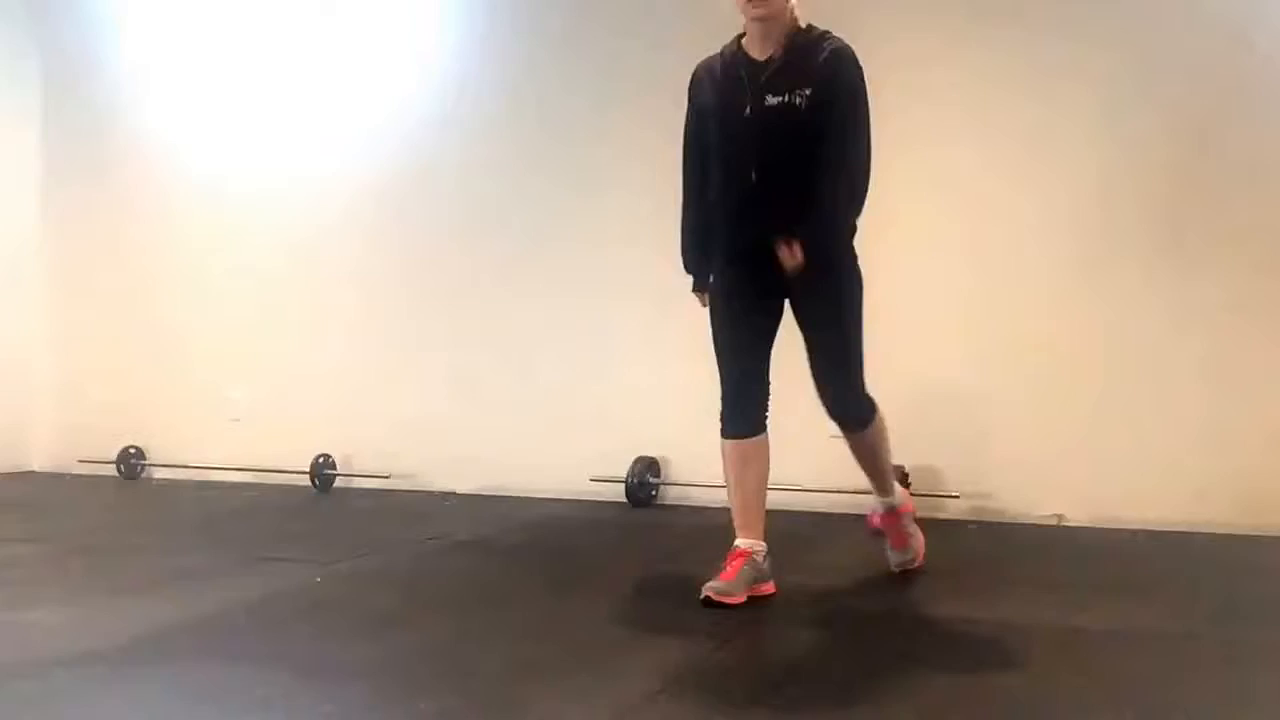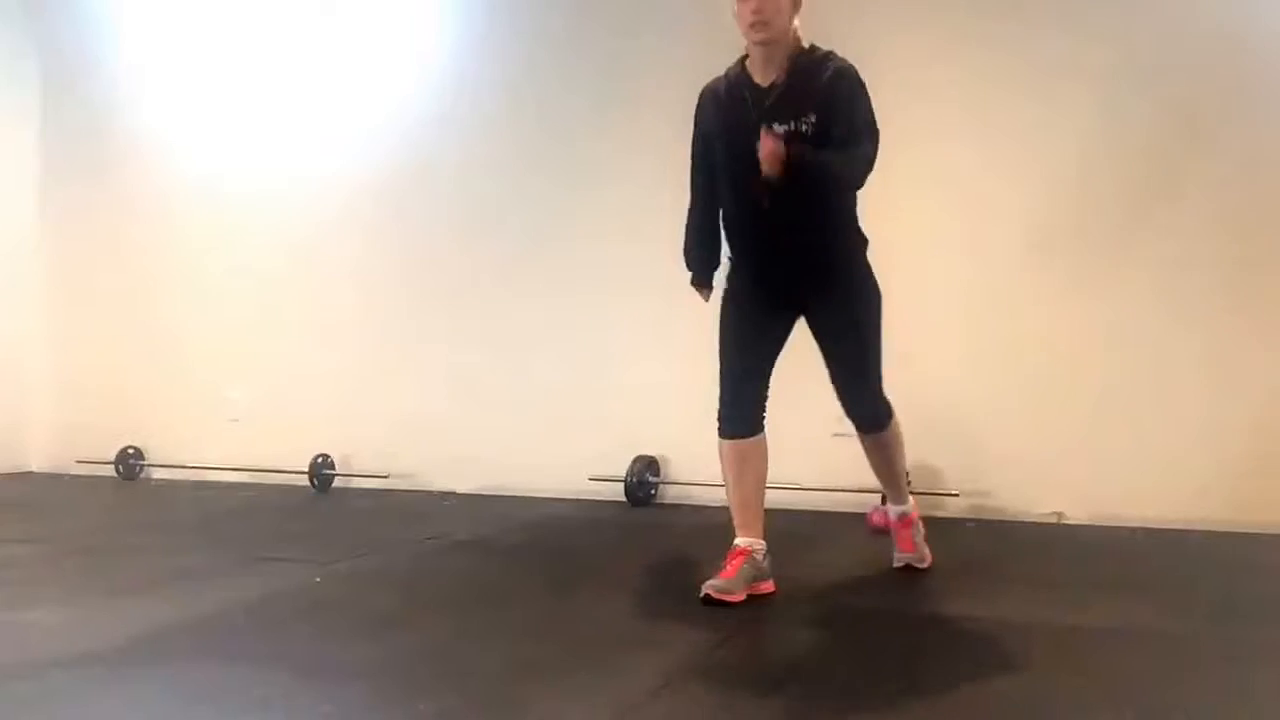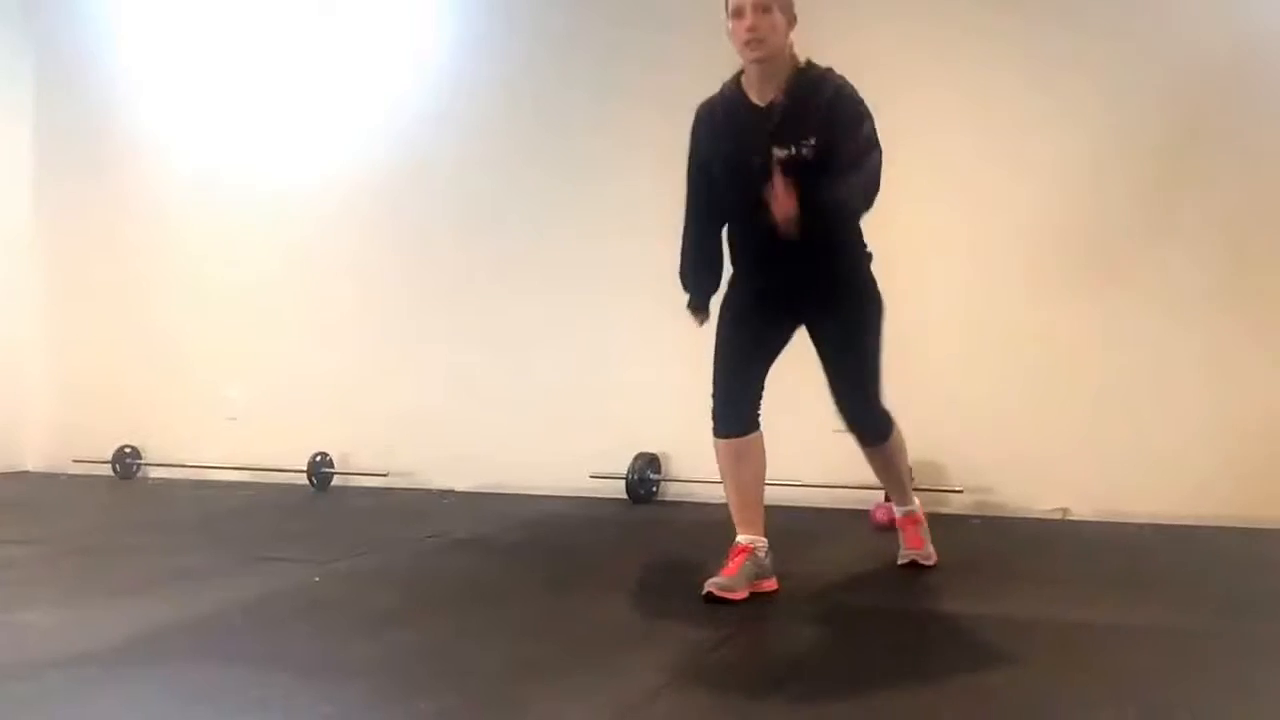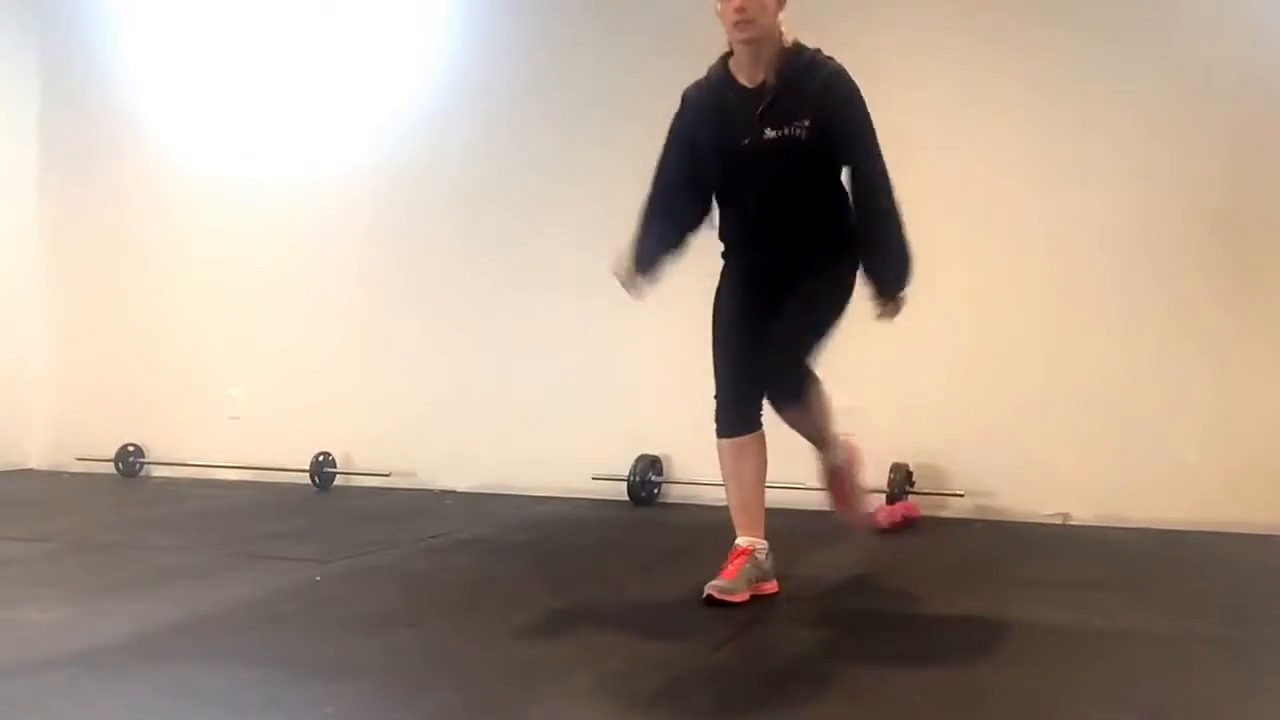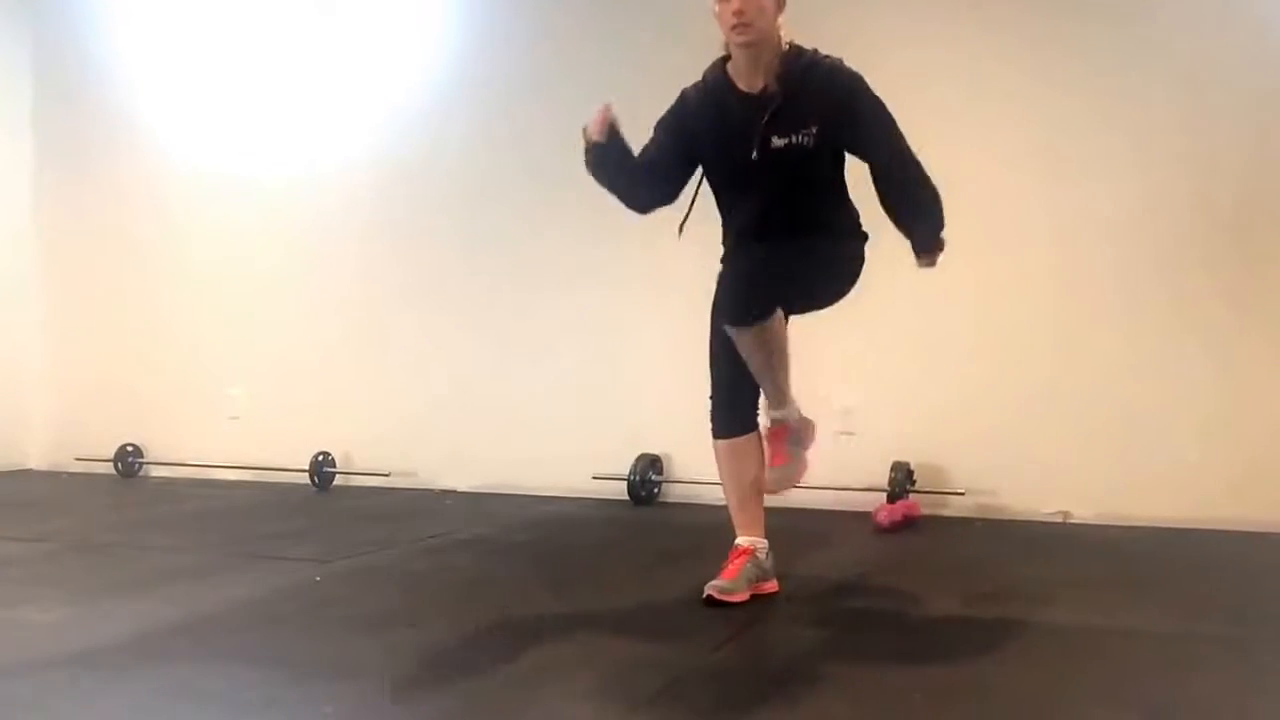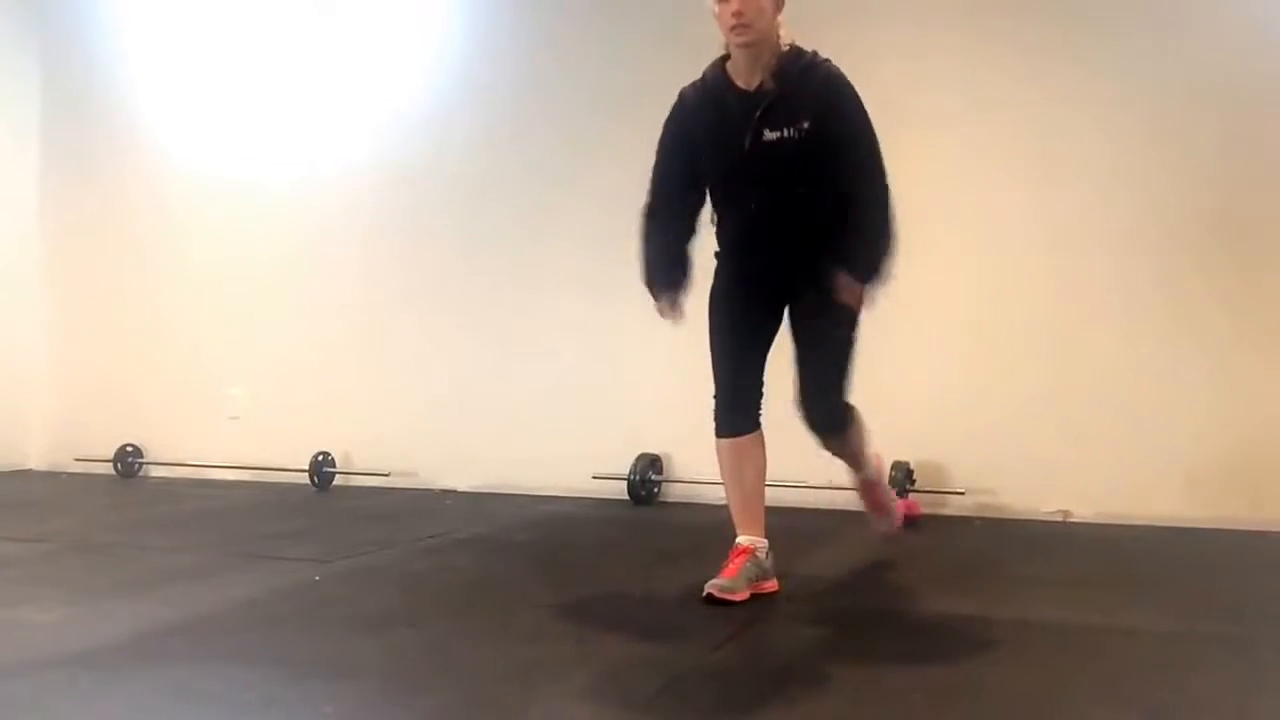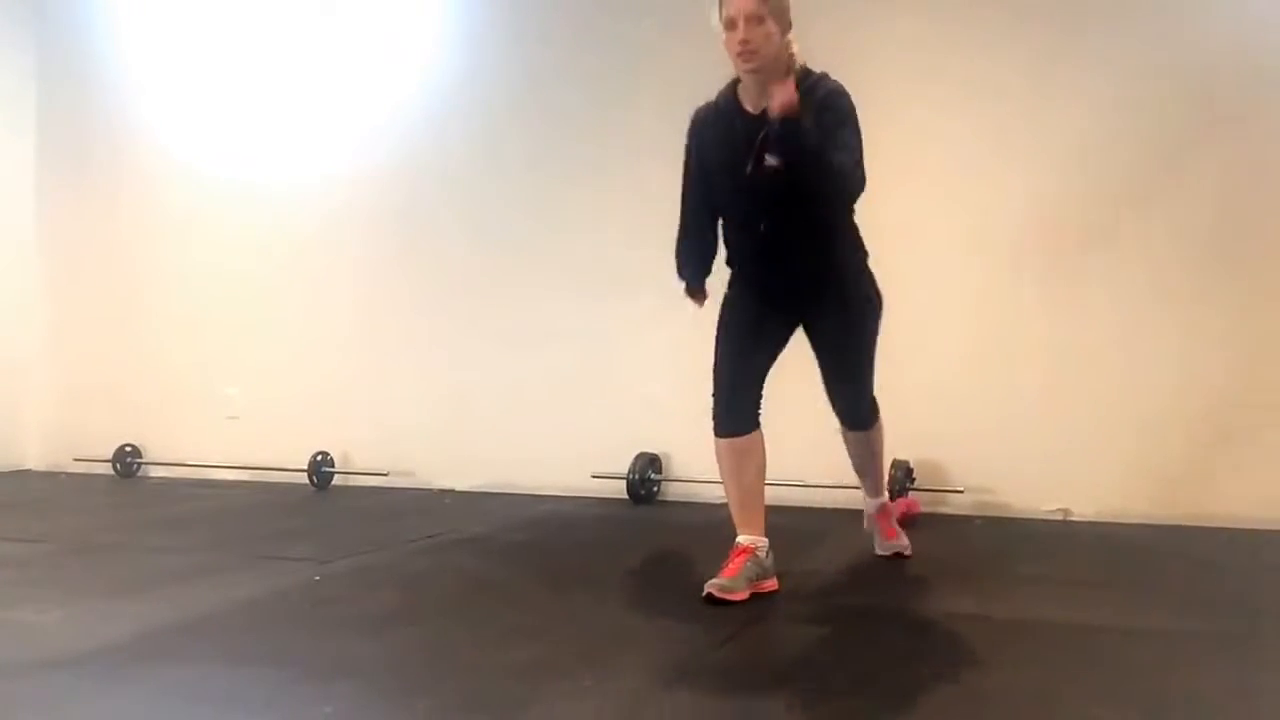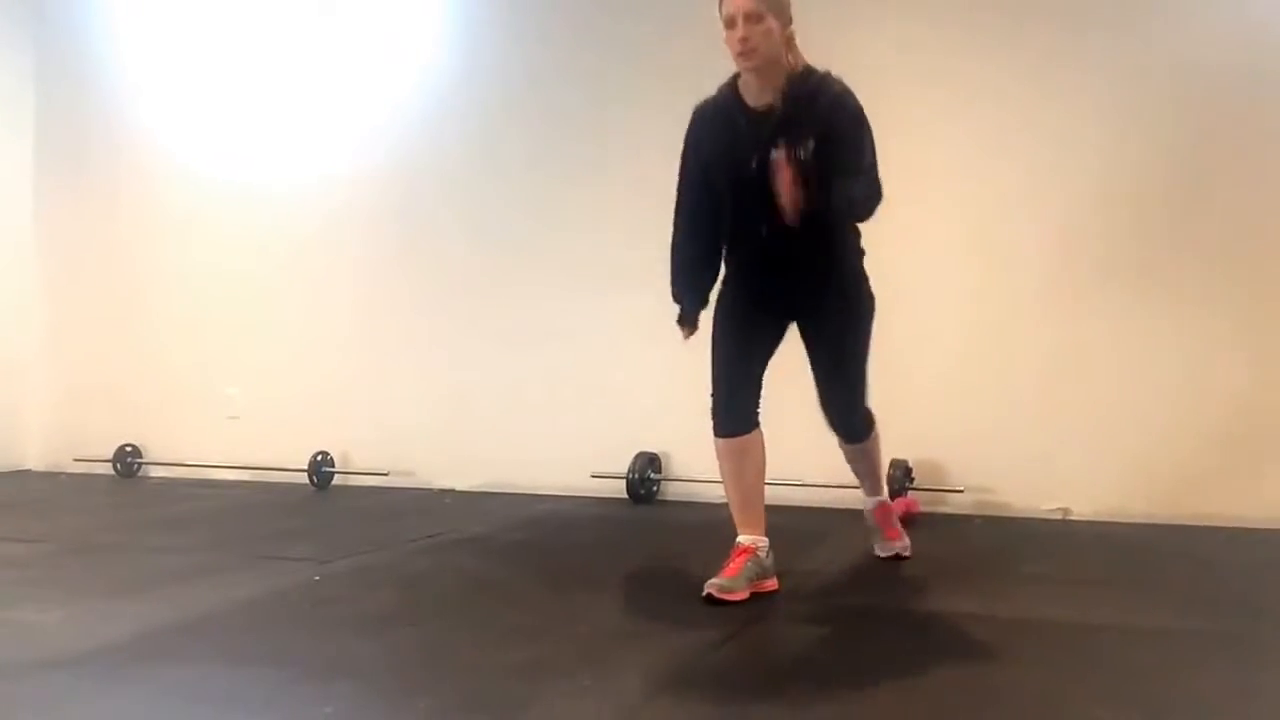
dt=0.2s
person 1, frame 1
left shoulder: (830, 62)
right shoulder: (710, 78)
left elbow: (850, 166)
right elbow: (697, 181)
left wrist: (810, 239)
right wrist: (698, 267)
left hip: (821, 260)
right hip: (738, 264)
left knee: (843, 394)
right knee: (740, 402)
left ankle: (892, 504)
right ankle: (750, 556)
person 1, frame 2
left shoulder: (834, 81)
right shoulder: (717, 99)
left elbow: (855, 165)
right elbow: (706, 191)
left wrist: (791, 162)
right wrist: (700, 264)
left hip: (834, 272)
right hip: (753, 277)
left knee: (864, 403)
right knee: (738, 404)
left ankle: (903, 516)
right ankle: (750, 554)
person 1, frame 3
left shoulder: (831, 99)
right shoulder: (714, 116)
left elbow: (863, 182)
right elbow: (704, 210)
left wrist: (807, 207)
right wrist: (698, 286)
left hip: (833, 281)
right hip: (756, 285)
left knee: (861, 412)
right knee: (731, 404)
left ankle: (906, 518)
right ankle: (751, 552)
person 1, frame 4
left shoulder: (823, 83)
right shoulder: (703, 102)
left elbow: (869, 180)
right elbow: (675, 196)
left wrist: (888, 274)
right wrist: (645, 258)
left hip: (824, 260)
right hip: (750, 265)
left knee: (779, 364)
right knee: (734, 400)
left ankle: (836, 455)
right ankle: (752, 554)
person 1, frame 5
left shoulder: (827, 83)
right shoulder: (699, 103)
left elbow: (890, 157)
right elbow: (652, 184)
left wrist: (923, 229)
right wrist: (605, 148)
left hip: (826, 248)
right hip: (748, 260)
left knee: (746, 303)
right knee: (729, 400)
left ankle: (789, 419)
right ankle: (752, 554)
person 1, frame 6
left shoulder: (820, 84)
right shoulder: (697, 103)
left elbow: (865, 180)
right elbow: (672, 198)
left wrist: (863, 265)
right wrist: (665, 277)
left hip: (822, 267)
right hip: (742, 271)
left knee: (821, 404)
right knee: (733, 403)
left ankle: (871, 479)
right ankle: (752, 554)
person 1, frame 7
left shoulder: (825, 101)
right shoulder: (710, 123)
left elbow: (845, 187)
right elbow: (699, 206)
left wrist: (792, 124)
right wrist: (693, 274)
left hip: (835, 283)
right hip: (755, 287)
left knee: (854, 404)
right knee: (732, 400)
left ankle: (877, 508)
right ankle: (752, 552)
person 1, frame 8
left shoulder: (830, 103)
right shoulder: (711, 119)
left elbow: (864, 192)
right elbow: (697, 214)
left wrist: (809, 199)
right wrist: (689, 297)
left hip: (828, 284)
right hip: (749, 286)
left knee: (846, 413)
right knee: (732, 403)
left ankle: (880, 508)
right ankle: (752, 552)
